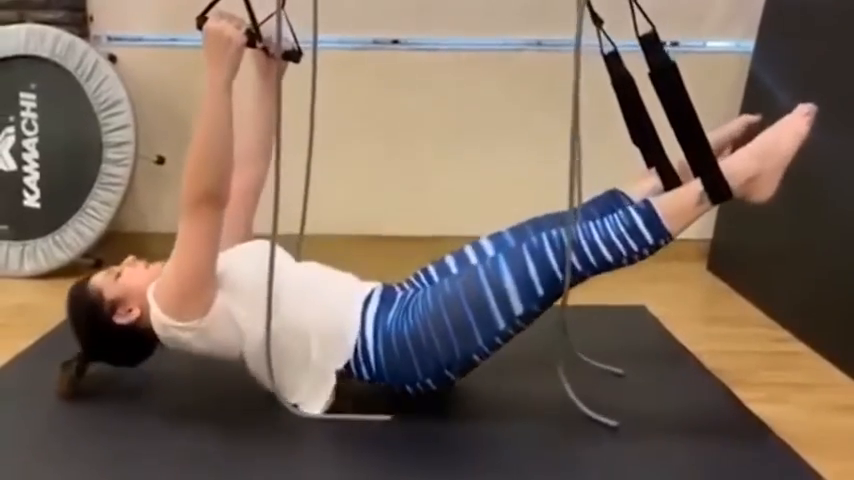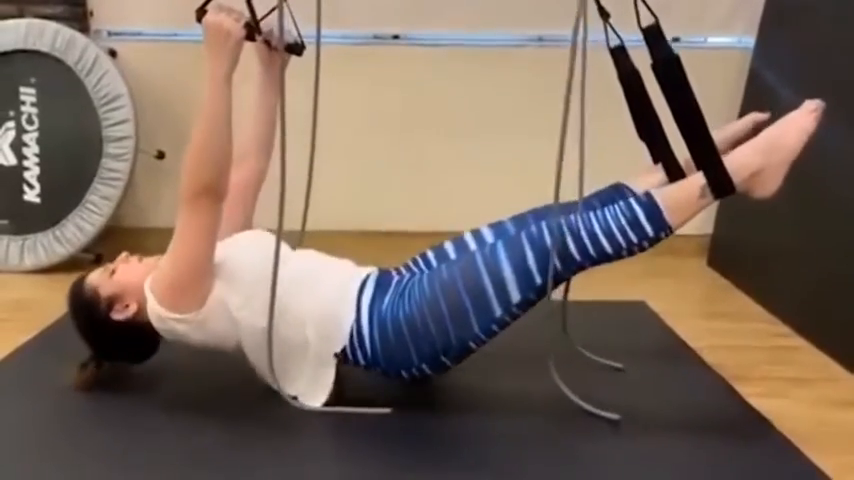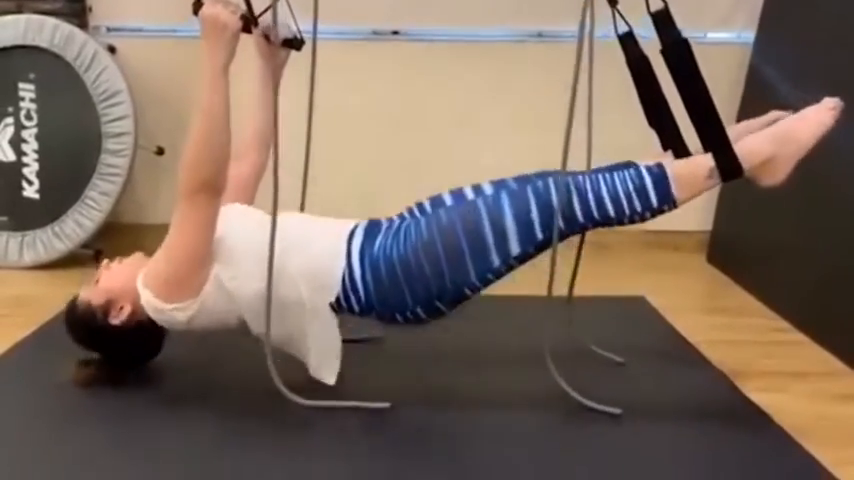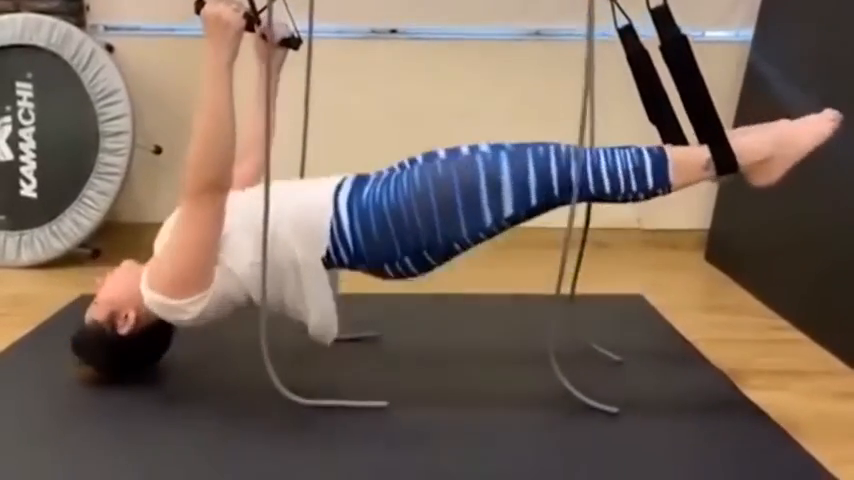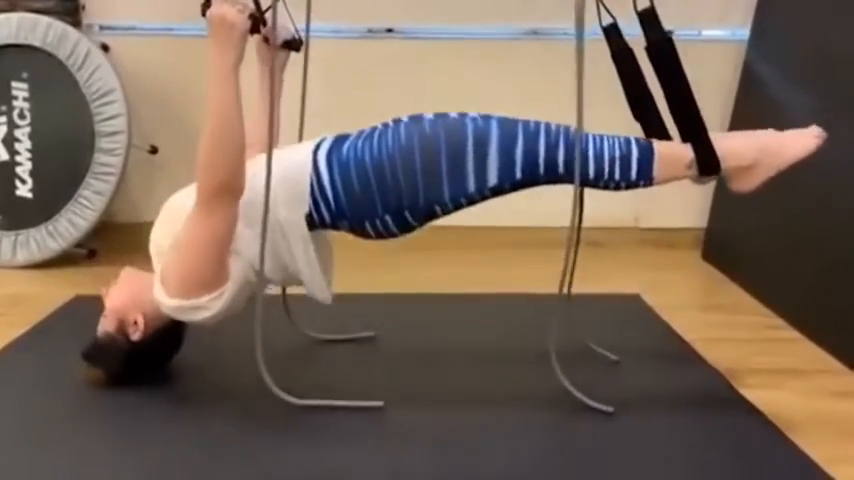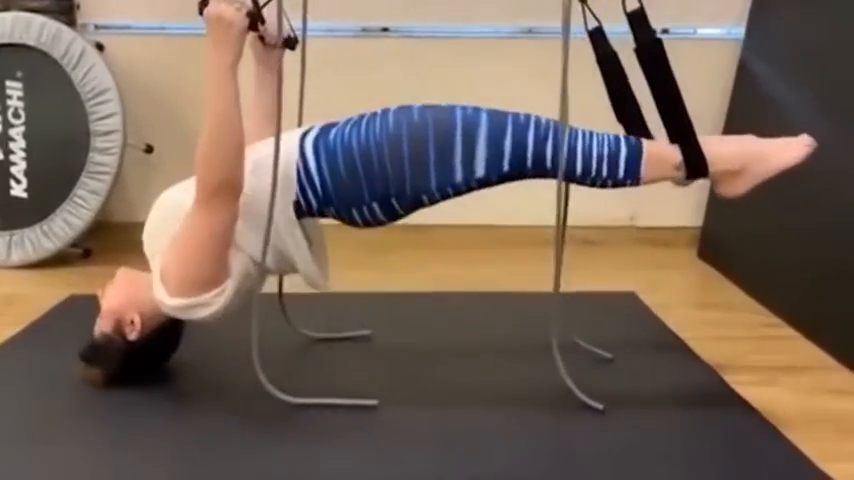
dt=0.2s
person 1, frame 1
left shoulder: (208, 275)
right shoulder: (180, 310)
left elbow: (246, 180)
right elbow: (204, 197)
left wrist: (267, 83)
right wrist: (218, 72)
left hip: (388, 315)
right hip: (397, 346)
left knee: (555, 234)
right knee: (561, 250)
left ankle: (691, 167)
right ankle: (733, 176)
person 1, frame 2
left shoulder: (201, 270)
right shoulder: (171, 302)
left elbow: (244, 176)
right elbow: (202, 191)
left wrist: (272, 78)
right wrist: (218, 65)
left hip: (386, 300)
right hip: (392, 326)
left knee: (556, 225)
right knee: (557, 239)
left ankle: (699, 163)
right ankle: (736, 174)
person 1, frame 3
left shoulder: (178, 275)
right shoulder: (166, 293)
left elbow: (243, 171)
right elbow: (202, 187)
left wrist: (270, 74)
left hip: (377, 255)
right hip: (383, 268)
left knee: (558, 195)
right knee: (557, 200)
left ankle: (727, 150)
right ankle: (747, 158)
person 1, frame 4
left shoulder: (175, 270)
right shoulder: (175, 290)
left elbow: (247, 168)
right elbow: (209, 184)
left wrist: (268, 72)
left hip: (365, 213)
right hip: (375, 221)
left knee: (554, 170)
right knee: (555, 173)
left ankle: (727, 149)
right ankle: (738, 153)
person 1, frame 5
left shoulder: (176, 269)
right shoulder: (184, 289)
left elbow: (253, 165)
right elbow: (224, 188)
left wrist: (270, 72)
left hip: (347, 179)
right hip: (360, 182)
left knee: (540, 151)
right knee: (543, 150)
left ankle: (712, 151)
right ankle: (723, 156)
person 1, frame 6
left shoulder: (172, 270)
right shoulder: (183, 288)
left elbow: (247, 162)
right elbow: (224, 184)
left wrist: (266, 68)
left knee: (531, 142)
right knee: (534, 142)
left ankle: (702, 153)
right ankle: (714, 158)
